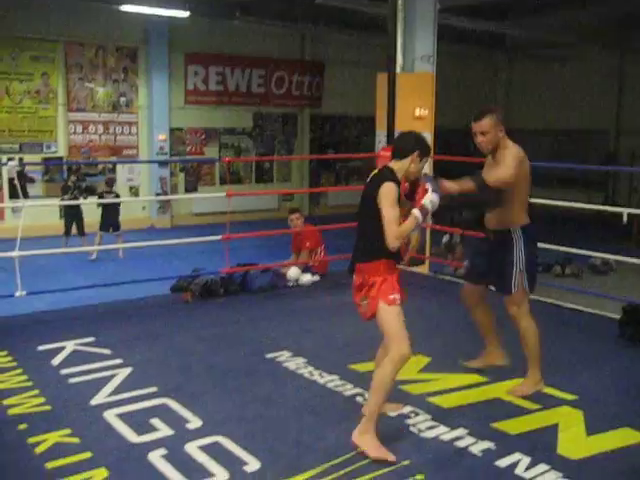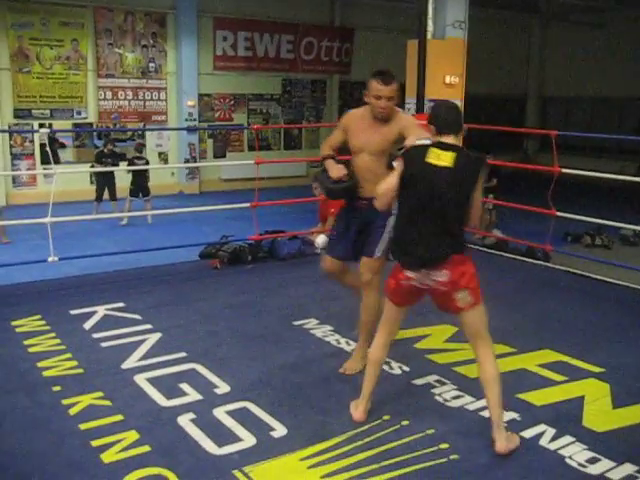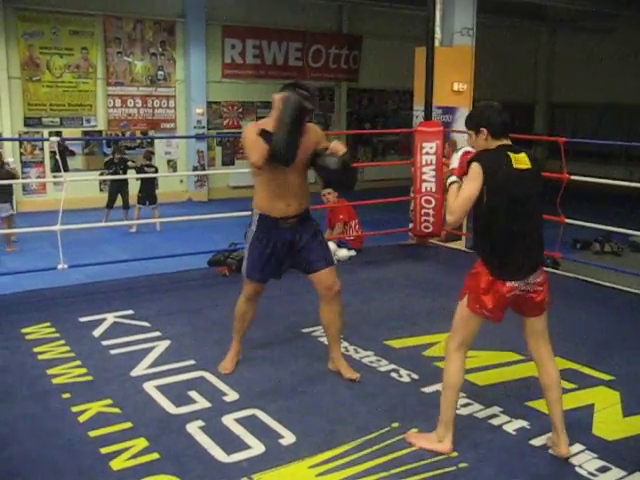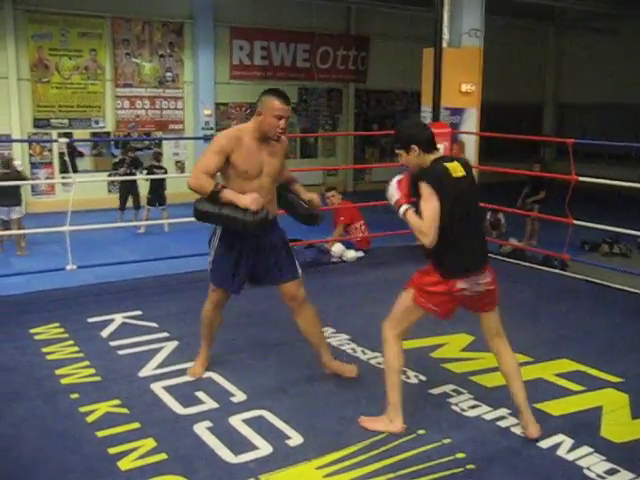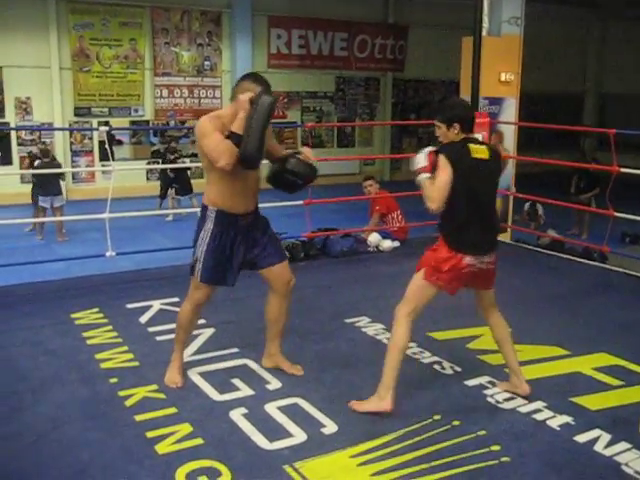
dt=1s
person 1, frame 1
left shoulder: (383, 178)
right shoulder: (389, 184)
right elbow: (393, 240)
left wrist: (415, 210)
right wrist: (422, 209)
left hip: (380, 268)
right hip: (374, 270)
left knee: (391, 341)
right knee: (400, 350)
left ankle: (375, 401)
right ankle: (365, 429)
person 1, frame 2
left shoulder: (411, 156)
right shoulder: (474, 165)
left elbow: (381, 203)
right elbow: (474, 222)
left hip: (409, 262)
right hip: (450, 265)
left knee: (385, 332)
right knee: (483, 344)
left ankle: (362, 403)
right ankle: (499, 434)
person 1, frame 3
left shoulder: (483, 163)
right shoulder: (531, 162)
left elbow: (453, 216)
left wrist: (456, 176)
left hip: (494, 273)
right hip: (532, 272)
left knee: (455, 348)
right knee: (542, 350)
left ankle: (443, 435)
right ankle: (560, 438)
person 1, frame 4
left shoulder: (428, 178)
right shoulder: (463, 168)
left elbow: (428, 237)
left wrist: (402, 204)
left hip: (444, 276)
right hip: (480, 272)
left knee: (391, 332)
right knee: (497, 340)
left ankle: (393, 417)
right ankle: (528, 420)
person 1, frame 5
left shoulder: (450, 153)
right shoulder: (492, 155)
left elbow: (435, 204)
left wrist: (423, 171)
left hip: (453, 250)
right hip: (485, 251)
left knee: (403, 313)
right knee: (490, 311)
left ankle: (383, 396)
right ankle: (518, 380)
person 2, frame 1
left shoulder: (512, 154)
right shoulder: (492, 158)
left elbow: (502, 178)
left wrist: (459, 185)
left hip: (515, 238)
right hip: (493, 236)
left knee: (517, 309)
right knee: (471, 294)
left ankle: (534, 376)
right ankle: (494, 351)
person 2, frame 2
left shoulder: (405, 124)
right shoulder: (351, 118)
right elbow: (327, 148)
right wrist: (331, 164)
left hip: (384, 209)
right hip: (354, 205)
left knee: (368, 278)
right knee: (330, 267)
left ankle: (362, 349)
right ankle: (374, 309)
person 2, frame 3
left shoulder: (312, 132)
right shoulder: (255, 129)
left elbow: (332, 166)
right elbow: (258, 159)
left wrist: (337, 151)
right wrist: (275, 118)
left hip: (303, 223)
right hip: (267, 224)
left knee: (331, 288)
right knee: (251, 292)
left ankle: (336, 357)
right ankle: (235, 349)
person 2, frame 4
left shoulder: (281, 145)
right shoulder: (229, 140)
right elbow: (195, 180)
left wrist: (302, 193)
right wrist: (235, 197)
left hip: (269, 231)
right hip: (233, 232)
left knee: (296, 298)
right knee: (216, 299)
left ankle: (328, 359)
right ankle: (203, 355)
person 2, frame 5
left shoulder: (260, 128)
right shoulder: (209, 124)
left elbow: (278, 157)
right elbow: (224, 160)
left wrist: (298, 156)
right wrist: (242, 117)
left hip: (253, 219)
right hip: (219, 220)
left knee: (284, 282)
right knee: (199, 296)
left ankle: (272, 353)
right ankle: (177, 359)
